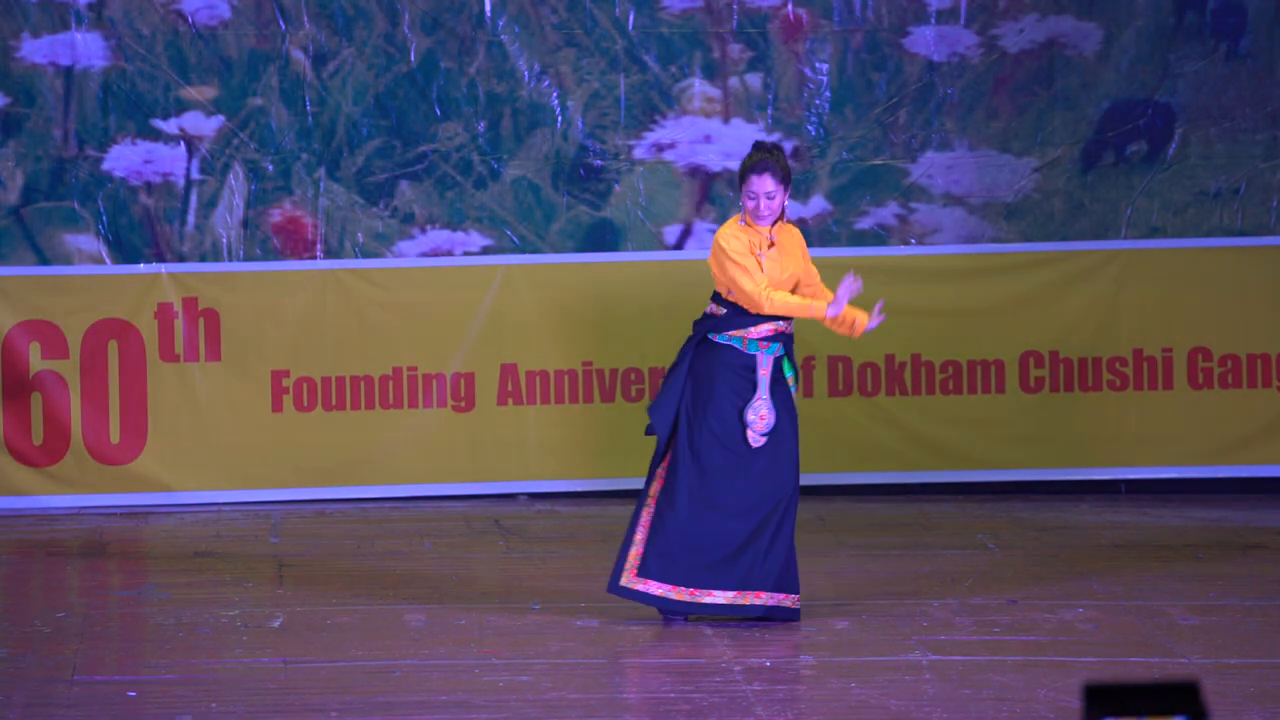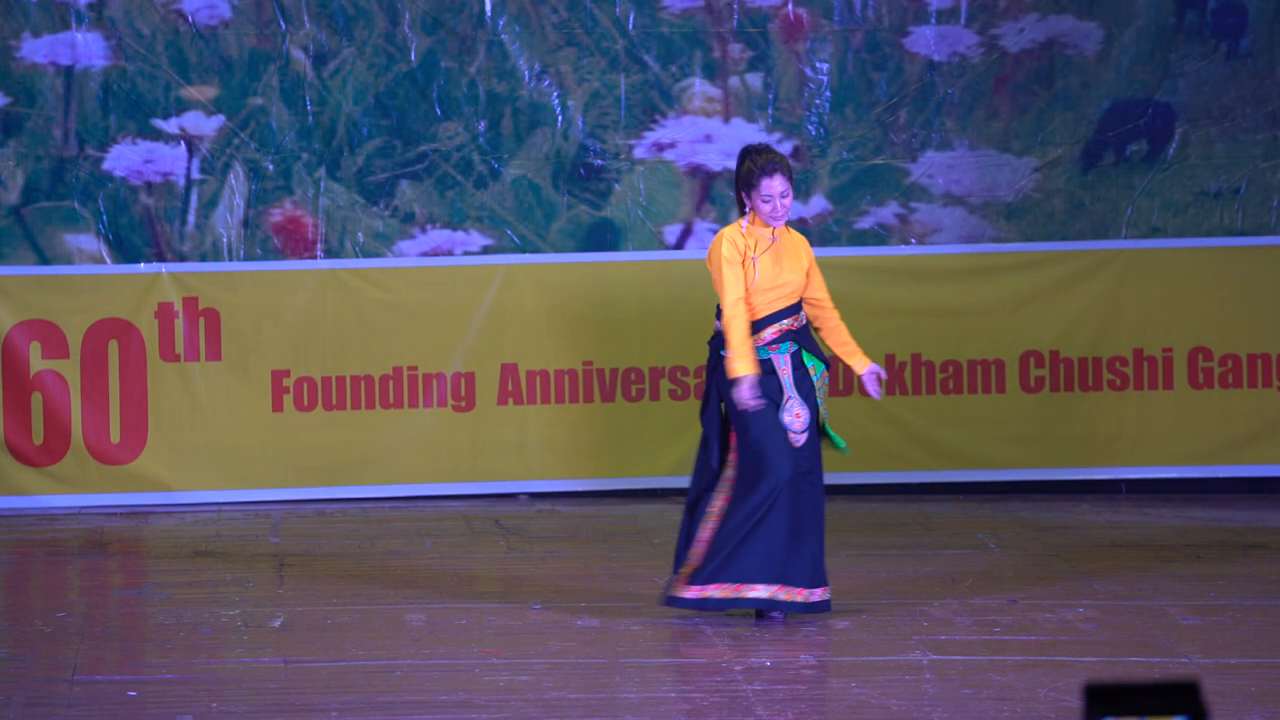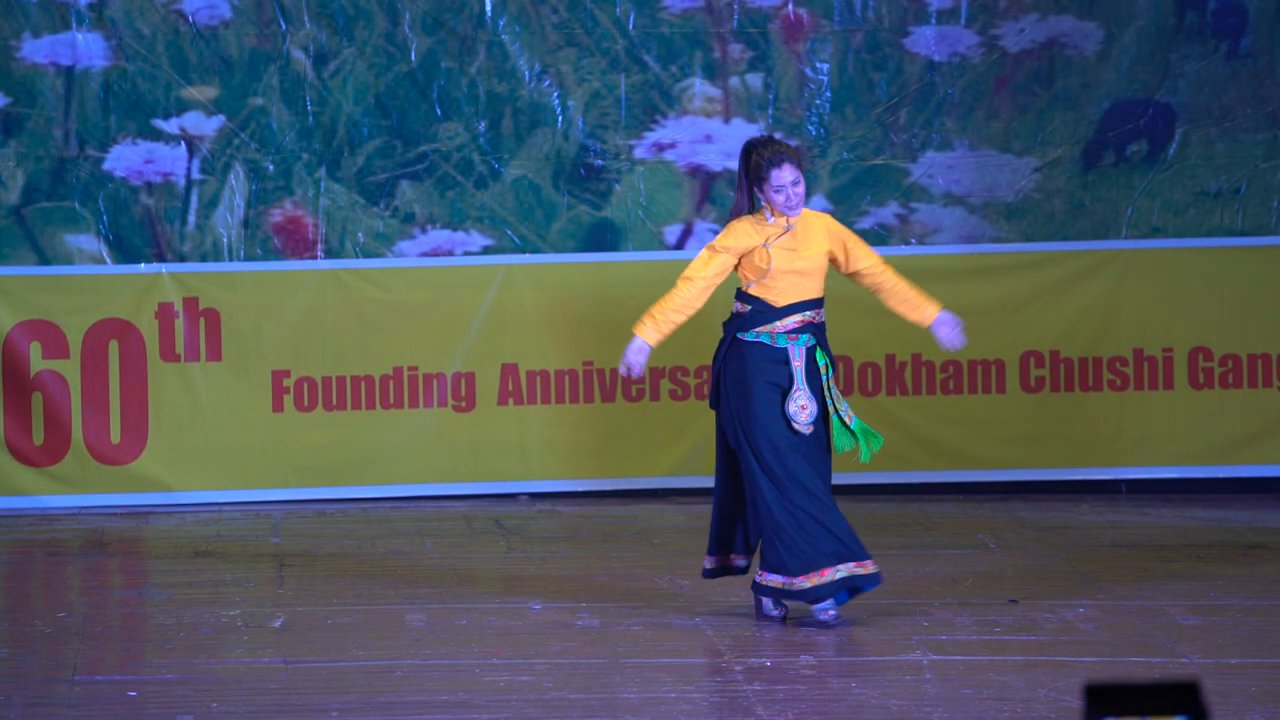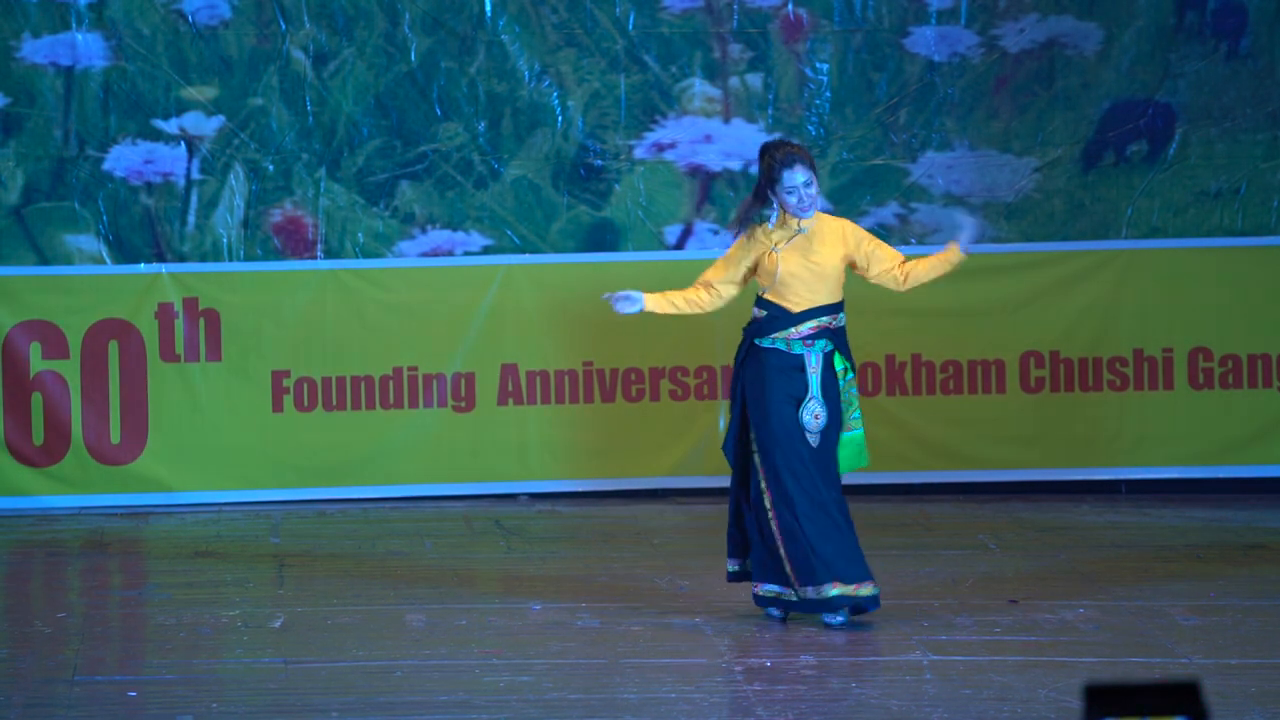
dt=0.2s
person 1, frame 1
left shoulder: (792, 238)
right shoulder: (729, 239)
left elbow: (814, 294)
right elbow: (760, 297)
left wrist: (857, 320)
right wrist: (827, 309)
left hip: (770, 369)
right hip: (721, 363)
left knee: (772, 477)
right knee: (700, 472)
left ankle: (756, 588)
right ankle: (671, 586)
person 1, frame 2
left shoulder: (796, 244)
right shoulder: (729, 241)
left elbow: (822, 310)
right elbow: (734, 309)
left wrist: (859, 363)
right wrist: (743, 372)
left hip: (795, 368)
right hip: (747, 370)
left knee: (800, 478)
right knee: (763, 472)
left ankle: (780, 586)
right ankle: (718, 581)
person 1, frame 3
left shoulder: (824, 227)
right shoulder: (743, 232)
left elbow: (876, 274)
right elbow: (695, 283)
left wrist: (931, 314)
right wrist: (646, 334)
left hip: (805, 361)
right hip: (755, 361)
left knee: (807, 470)
right knee: (779, 470)
left ankle: (772, 583)
right ankle: (819, 581)
person 1, frame 4
left shoulder: (844, 233)
right shoulder: (756, 240)
left elbow: (901, 275)
right elbow: (708, 292)
left wrist: (954, 250)
right wrist: (647, 302)
left hip: (825, 365)
right hip: (770, 365)
left knee: (817, 475)
right knee: (786, 477)
left ankle: (783, 586)
right ankle: (800, 588)
